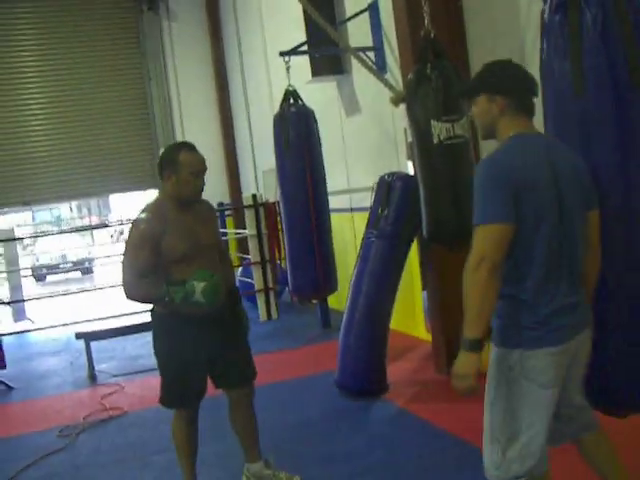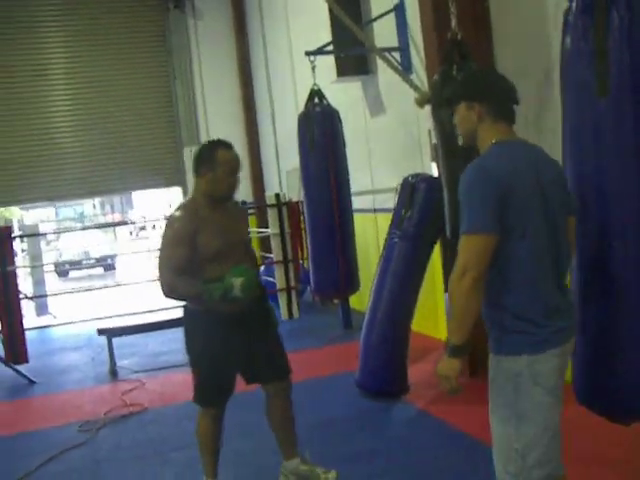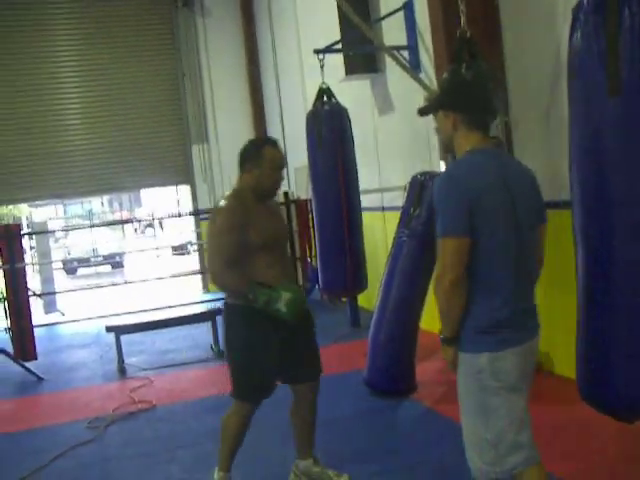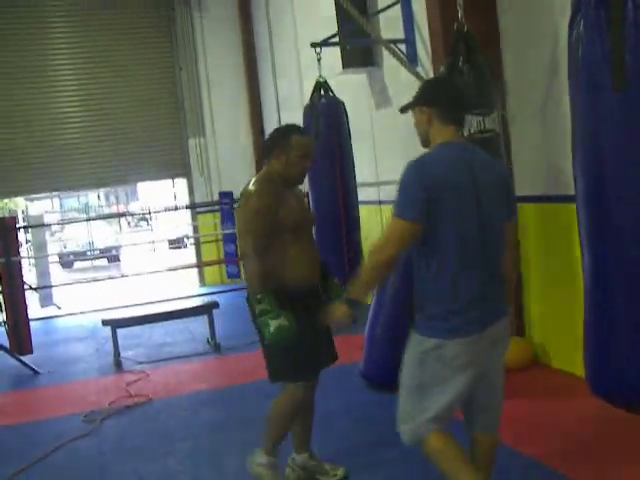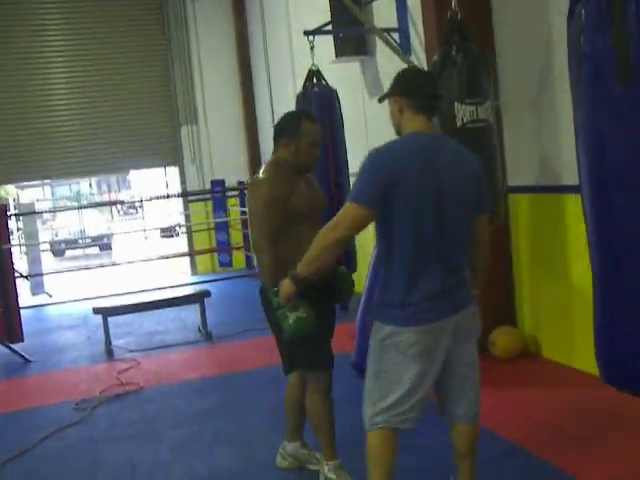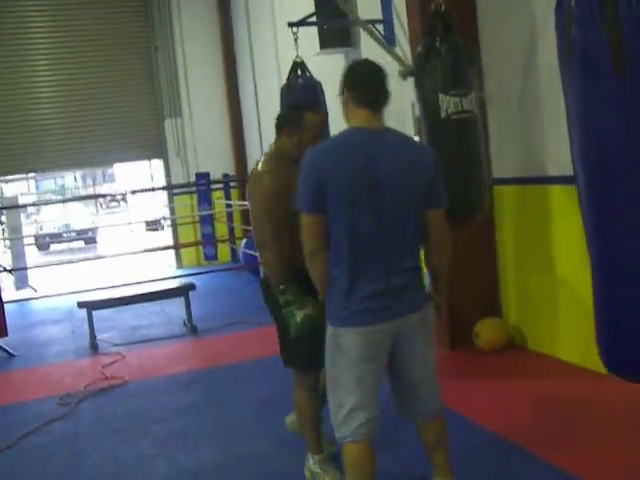
dt=0.3s
person 1, frame 1
left shoulder: (498, 167)
right shoulder: (569, 159)
left elbow: (483, 262)
right elbow: (592, 245)
left wrist: (470, 344)
left hip: (524, 337)
right hip: (571, 325)
right knee: (578, 422)
person 1, frame 2
left shoulder: (483, 174)
right shoulder: (547, 165)
left elbow: (470, 272)
left wrist: (454, 349)
left hip: (521, 340)
right hip: (557, 325)
right knee: (535, 436)
person 1, frame 3
left shoulder: (455, 181)
right shoulder: (522, 175)
left elbow: (450, 275)
right elbow: (536, 257)
left wrist: (450, 336)
left hip: (487, 342)
right hip: (523, 330)
right knee: (493, 436)
person 1, frame 4
left shoulder: (425, 170)
right shoulder: (497, 169)
left elbow: (389, 250)
right elbow: (508, 247)
left wrist: (349, 298)
left hip: (445, 327)
right hip: (494, 319)
left knee: (420, 421)
right knee: (484, 420)
person 1, frame 5
left shoulder: (387, 159)
right shoulder: (469, 162)
left elbow: (339, 232)
right elbow: (480, 241)
left wrist: (297, 278)
left hip: (406, 317)
right hip: (461, 309)
left knee: (383, 416)
right knee: (462, 408)
person 1, frame 6
left shoulder: (319, 159)
right shoulder: (419, 156)
left elbow: (313, 246)
right elbow: (438, 238)
left wrist: (329, 298)
right wrist: (440, 289)
left hip: (352, 315)
right hip: (412, 307)
left knee: (354, 422)
right knee: (426, 405)
person 2, frame 1
left shoulder: (205, 210)
right shoulder: (149, 224)
right elbow: (133, 286)
left wrist: (235, 301)
right wrist: (181, 294)
left hip: (220, 316)
right hip: (179, 327)
left knee: (242, 392)
right knee: (186, 409)
person 2, frame 2
left shoulder: (235, 209)
right shoulder: (183, 221)
right elbow: (170, 284)
left wrist: (261, 298)
right wrist: (220, 289)
left hip: (250, 314)
right hip: (210, 323)
left knee: (279, 386)
right knee: (213, 407)
person 2, frame 3
left shoulder: (271, 205)
right shoulder: (230, 213)
right elbow: (219, 273)
left wrist: (292, 296)
right wrist: (265, 297)
left hip: (287, 311)
right hip: (250, 318)
left knee: (307, 387)
right knee: (247, 402)
person 2, frame 4
left shoulder: (292, 192)
right shoulder: (258, 195)
right elbow: (250, 256)
left wrist: (326, 280)
right wrist: (265, 307)
left hip: (306, 298)
right hip: (279, 306)
left knee: (308, 382)
right knee: (298, 387)
person 2, frame 5
left shoulder: (304, 177)
right shoulder: (270, 183)
right elbow: (263, 247)
left wrist: (336, 271)
left hip: (315, 288)
left knee: (303, 373)
right knee: (318, 377)
left ankle: (292, 448)
person 2, frame 6
left shoulder: (303, 168)
right shoulder: (270, 176)
right elbow: (266, 243)
right wrist: (287, 297)
left hip: (318, 280)
right hip: (294, 285)
right knee: (308, 372)
left ankle: (302, 418)
